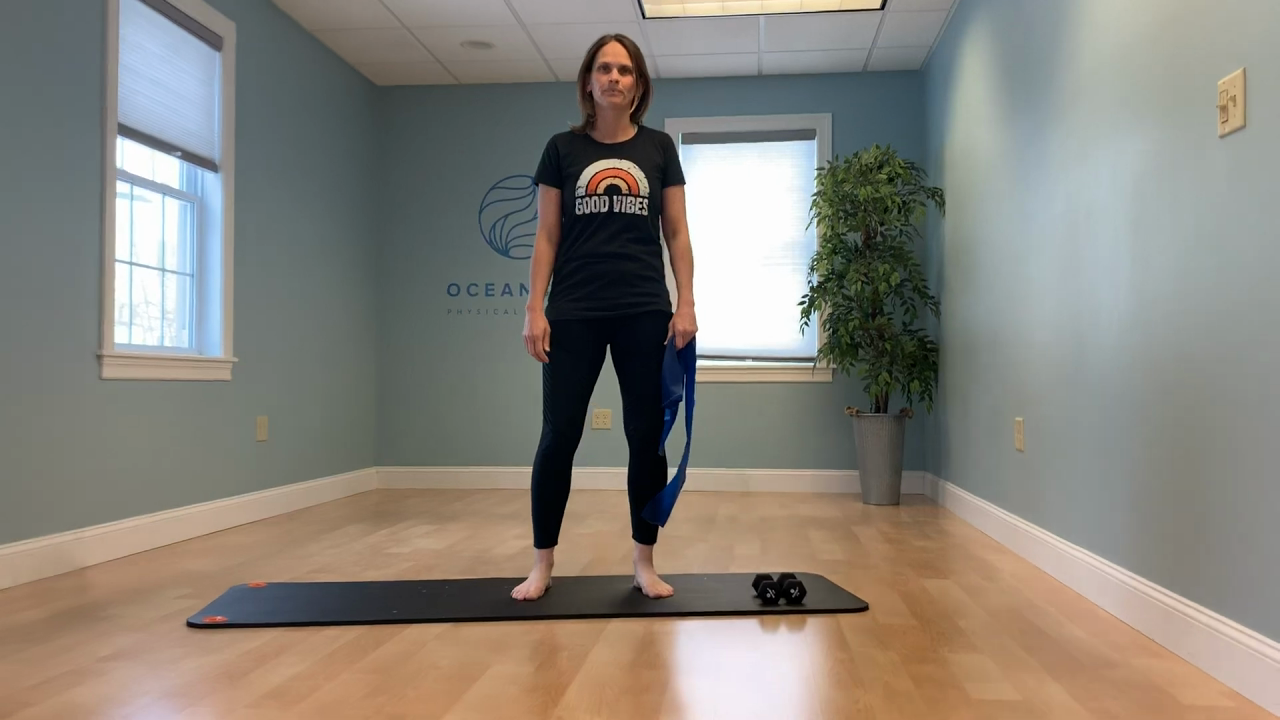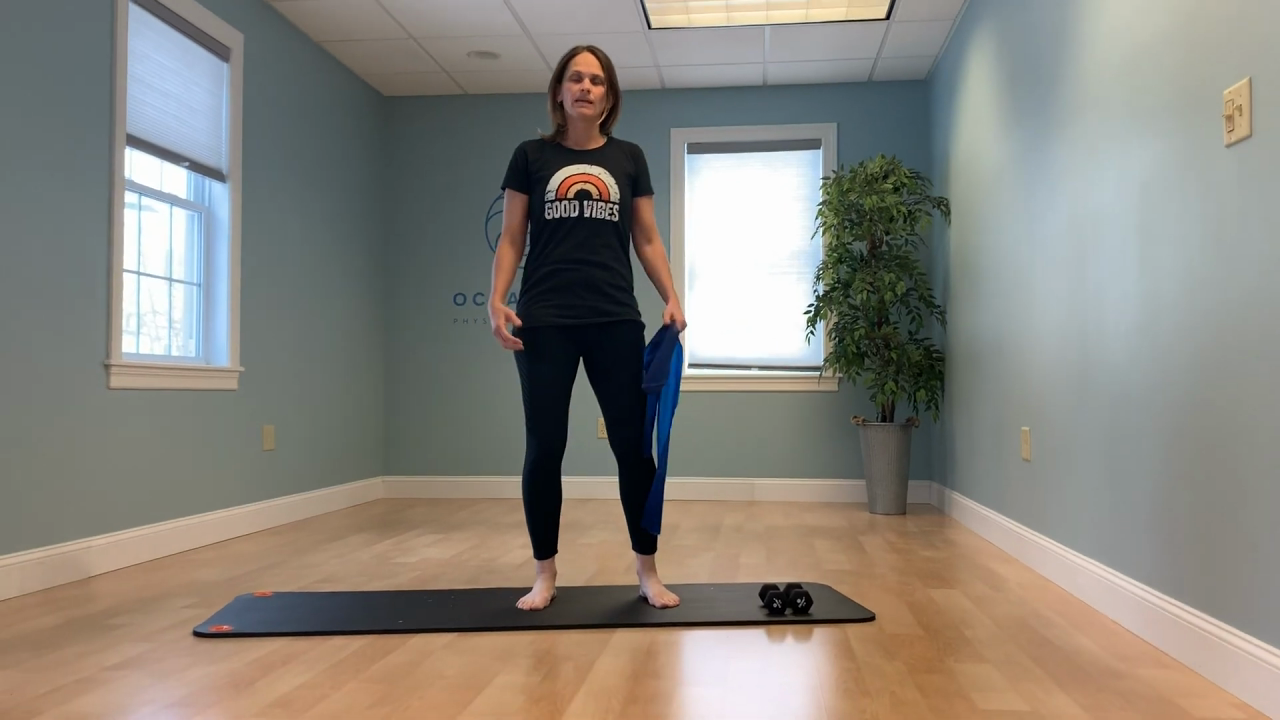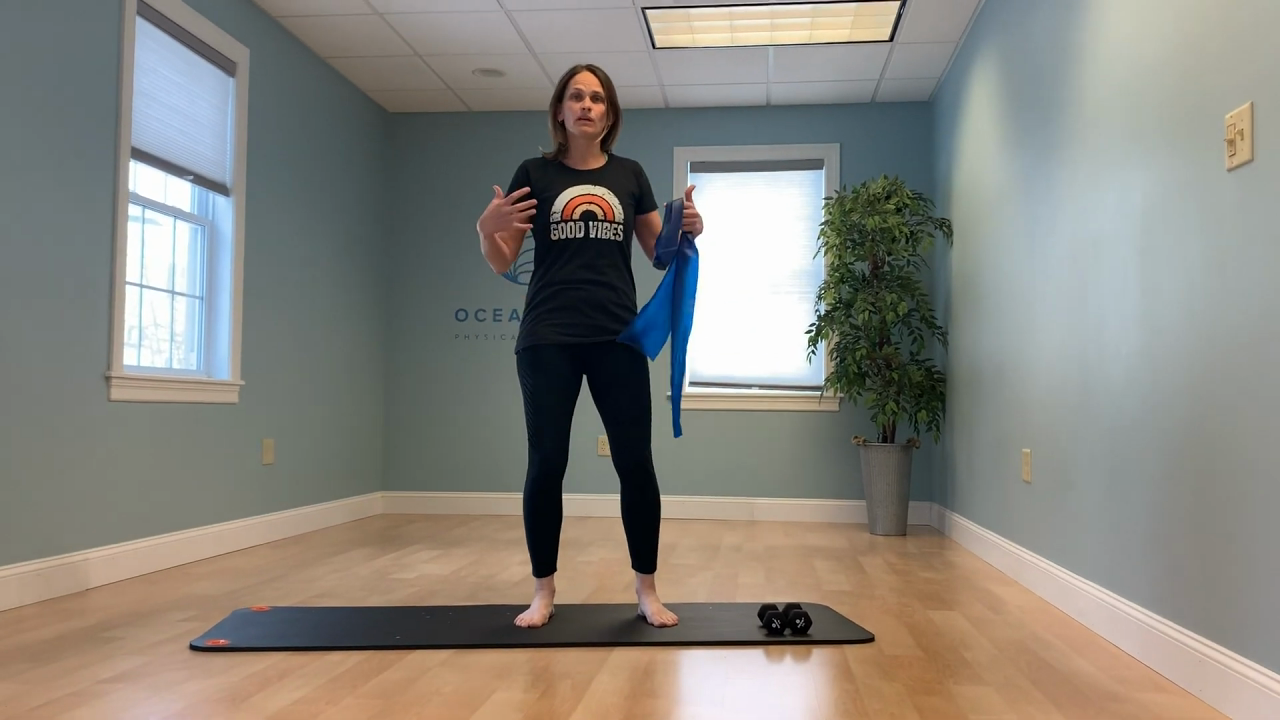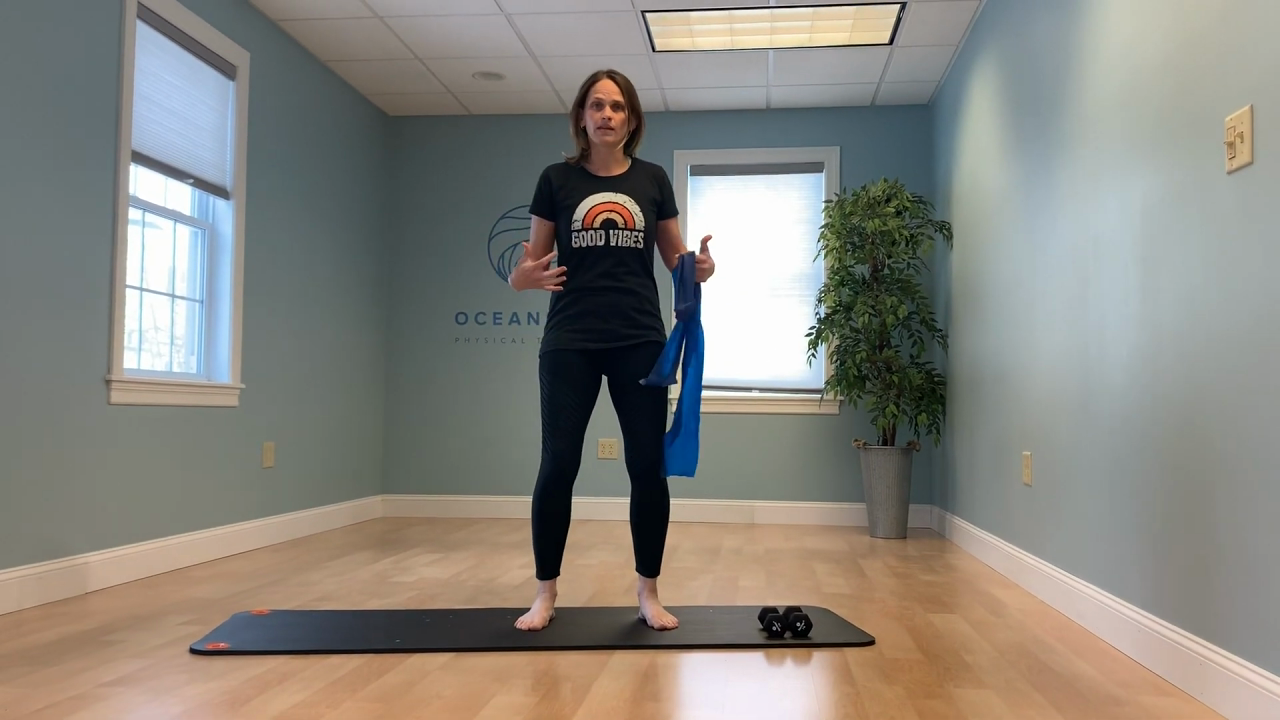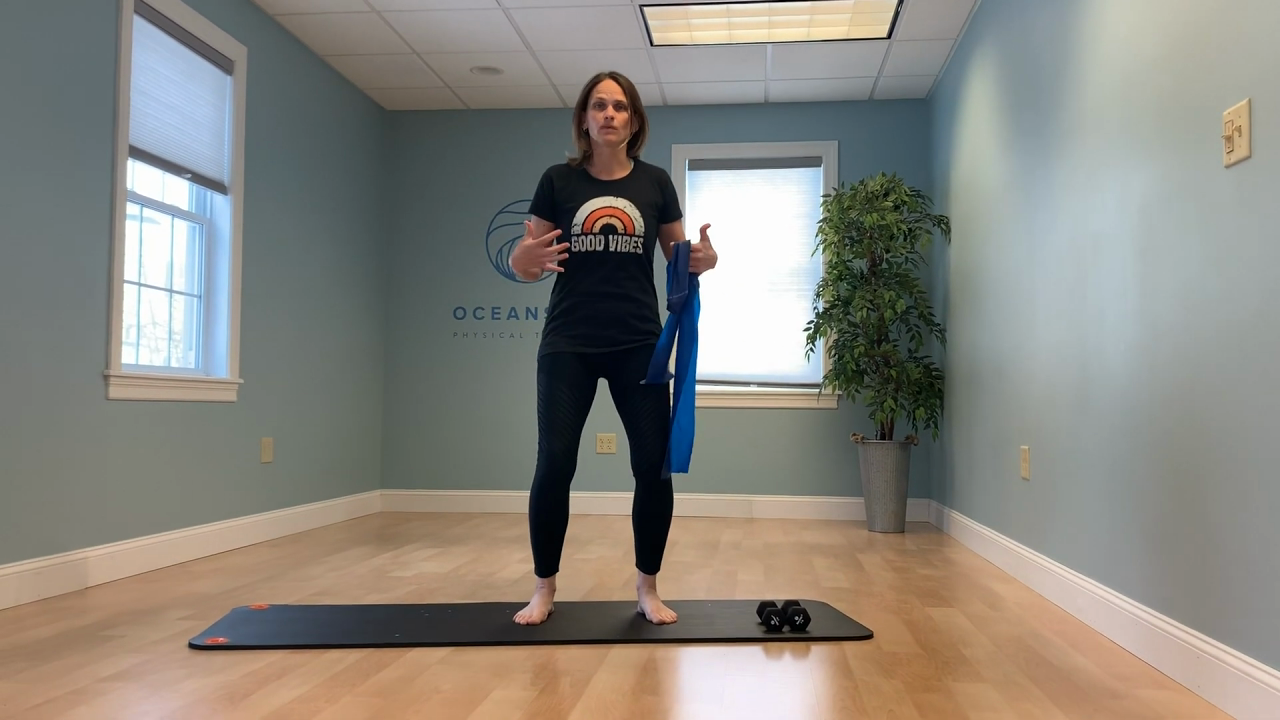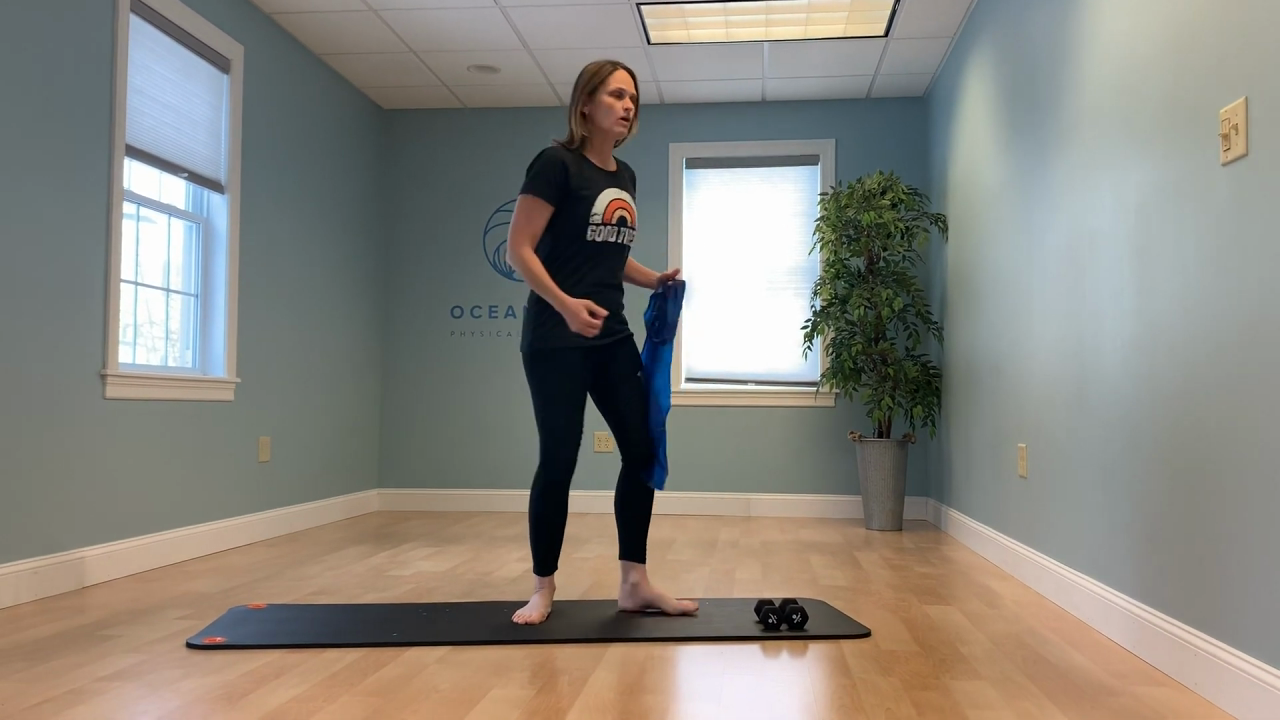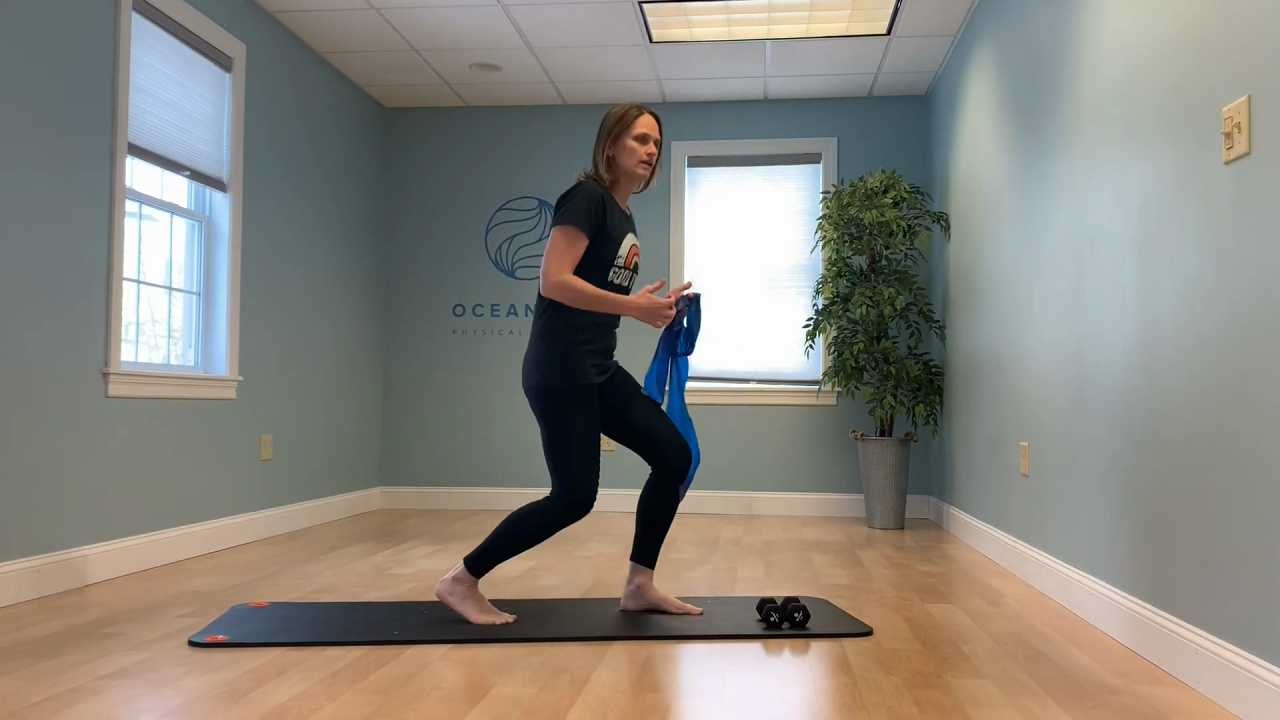
dt=0.7s
person 1, frame 1
left shoulder: (659, 147)
right shoulder: (562, 149)
left elbow: (676, 233)
right elbow: (547, 236)
left wrist: (685, 304)
right wrist: (535, 309)
left hip: (643, 313)
right hip: (573, 313)
left knee: (646, 437)
right knee: (558, 436)
left ankle: (644, 563)
right ankle: (542, 564)
person 1, frame 2
left shoulder: (629, 157)
right shoulder: (531, 155)
left elbow: (647, 240)
right elbow: (511, 239)
left wrist: (672, 297)
right wrist: (497, 297)
left hip: (616, 319)
right hip: (544, 320)
left knee: (634, 443)
right knee: (544, 447)
left ankle: (648, 572)
right ankle: (545, 574)
person 1, frame 3
left shoulder: (630, 174)
right shoulder: (534, 173)
left elbow: (659, 253)
right elbow: (501, 261)
left wrist: (687, 231)
right wrist: (487, 227)
left hip: (617, 336)
right hip: (548, 337)
left knee: (635, 461)
right knee: (546, 463)
left ankle: (647, 590)
right ankle: (543, 591)
person 1, frame 4
left shoulder: (653, 180)
right shoulder: (556, 179)
left elbow: (673, 254)
right elbow: (535, 255)
left wrist: (698, 265)
right wrist: (523, 274)
left hip: (640, 341)
right hip: (570, 341)
left knee: (649, 465)
right knee: (558, 464)
left ankle: (648, 593)
right ankle: (545, 594)
person 1, frame 5
left shoulder: (655, 182)
right shoulder: (558, 181)
left elbow: (678, 254)
right elbow: (528, 261)
left wrist: (703, 258)
right wrist: (524, 260)
left hip: (637, 344)
right hip: (567, 344)
left knee: (654, 465)
right knee: (554, 464)
left ankle: (647, 589)
right ankle: (544, 589)
person 1, frame 6
left shoulder: (624, 175)
right shoulder: (555, 163)
right elbow: (519, 249)
left wrist: (655, 279)
right wrist: (563, 304)
left hip: (611, 337)
right hip: (555, 338)
left knee: (642, 450)
right knee: (559, 457)
left ankle: (635, 583)
right ankle: (543, 589)
person 1, frame 7
left shoulder: (624, 216)
right shoulder: (586, 198)
right elbow: (553, 281)
left wrist: (654, 304)
right wrist: (632, 307)
left hip: (599, 370)
right hip: (560, 370)
left knee: (674, 457)
right knee: (573, 497)
left ankle: (640, 585)
right ankle: (461, 580)
